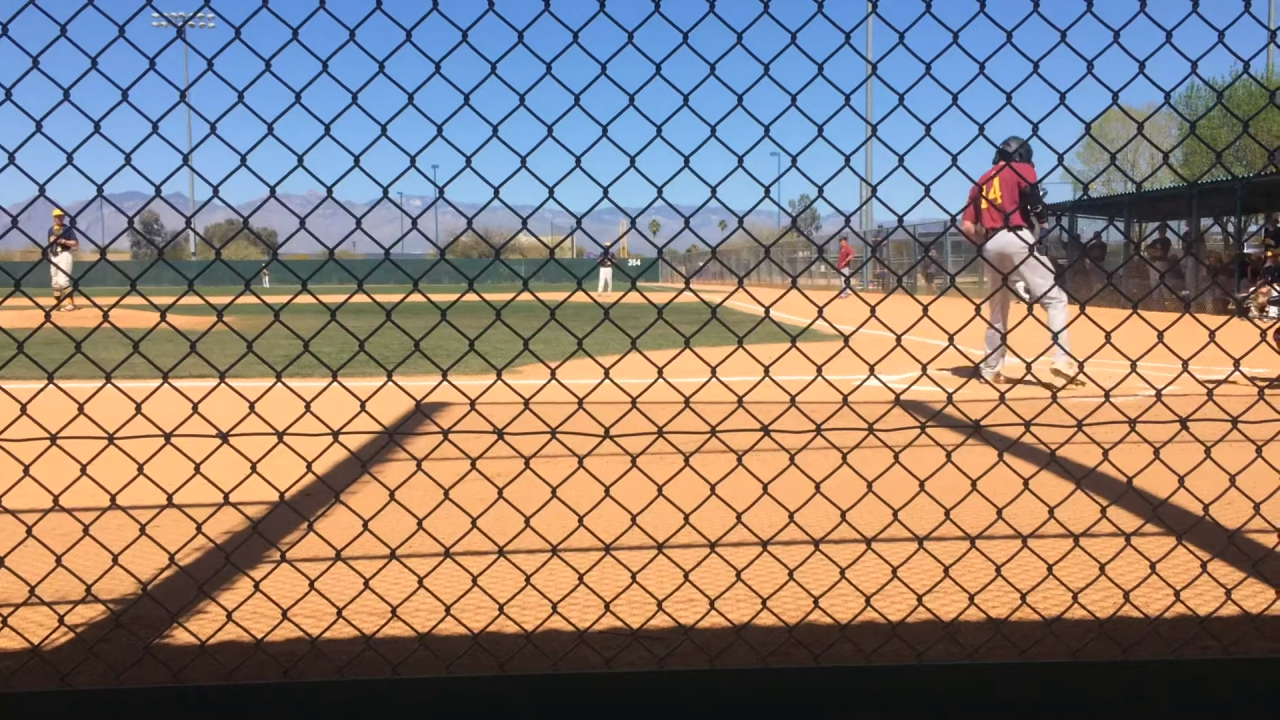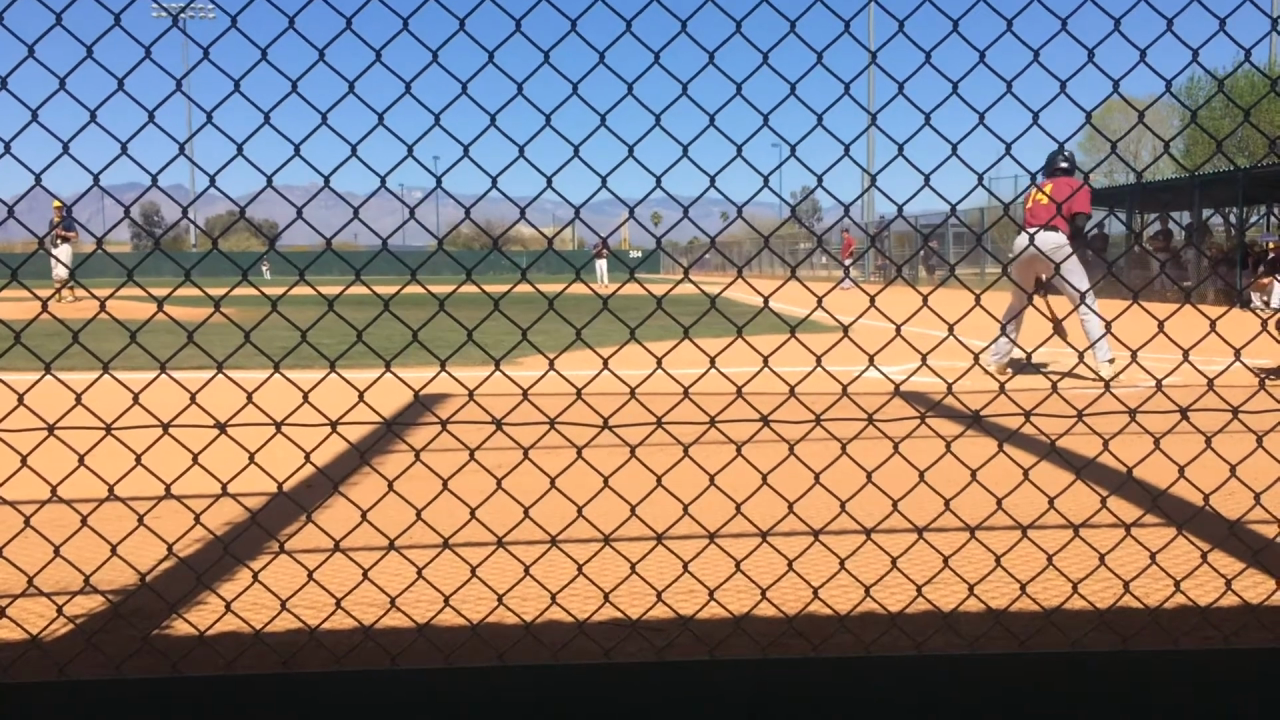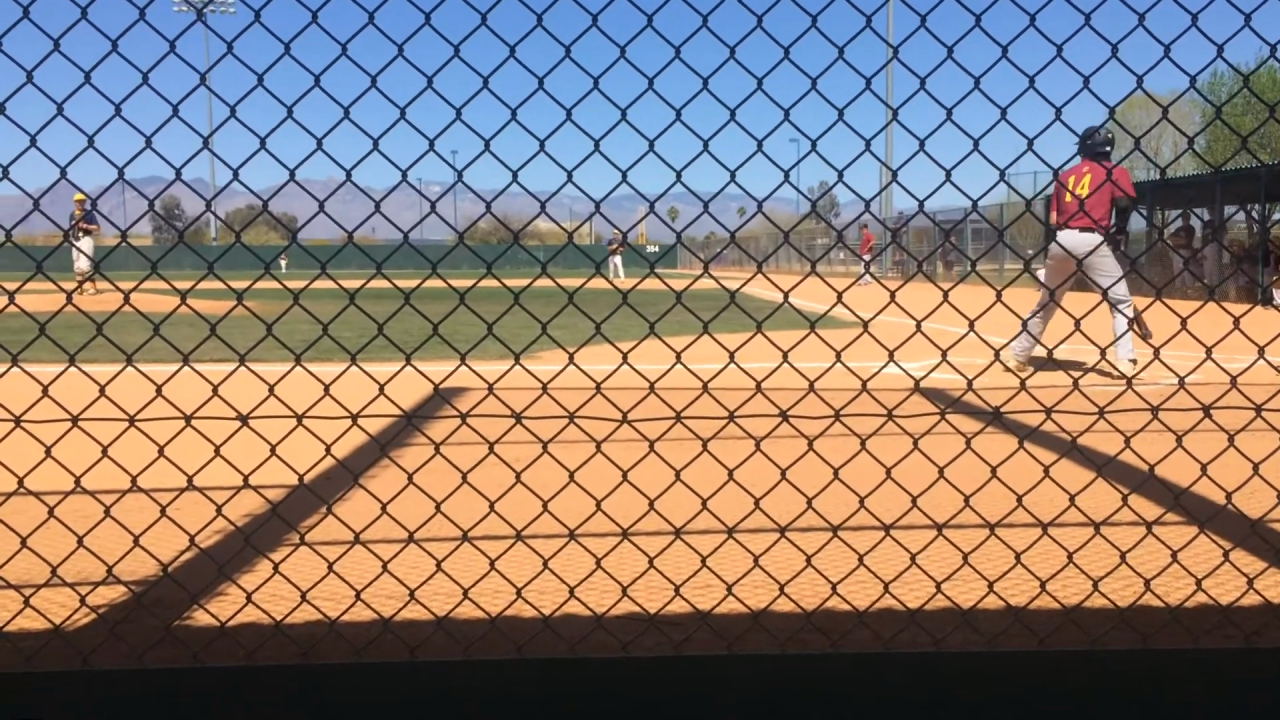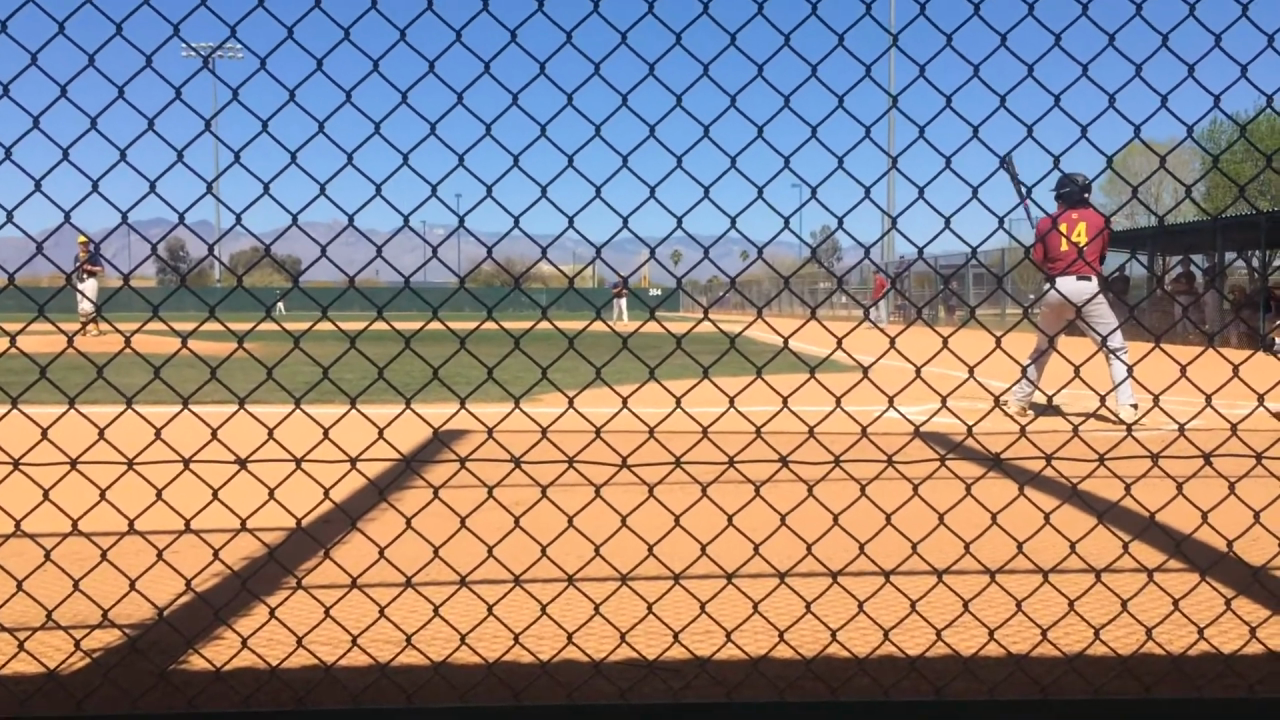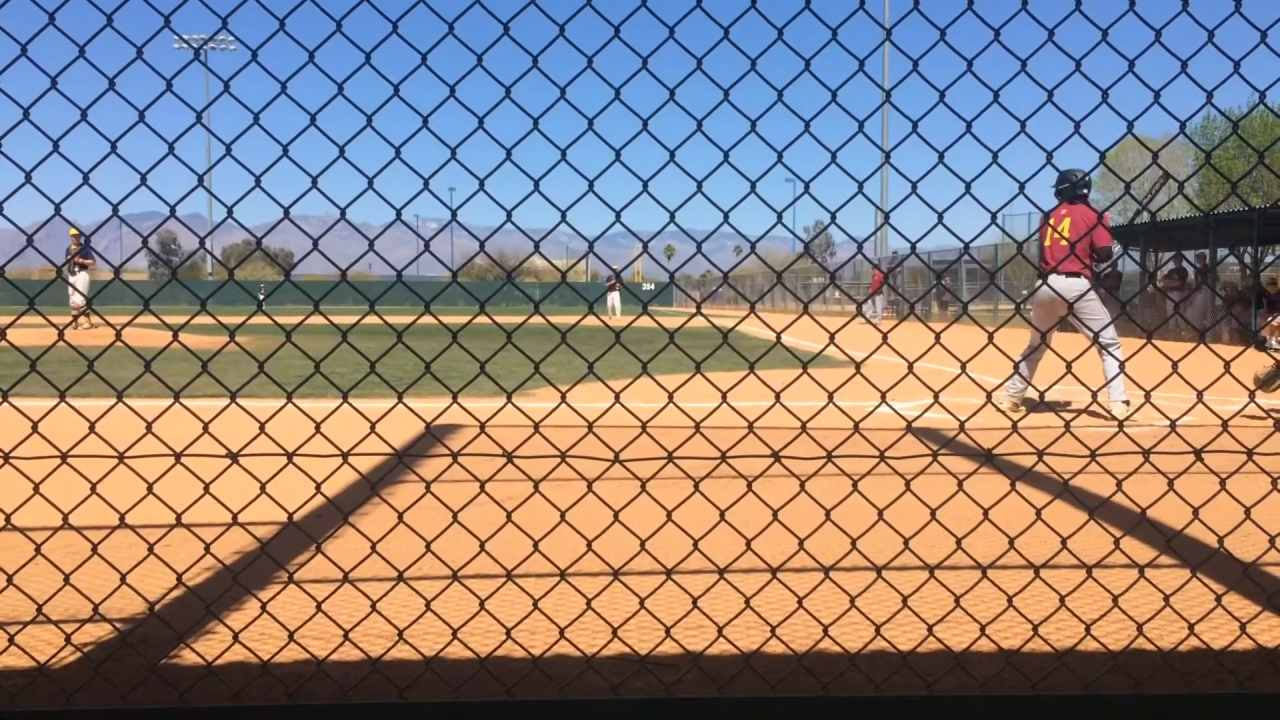
dt=1s
person 1, frame 1
left shoulder: (981, 182)
right shoulder: (1021, 169)
left elbow: (967, 225)
right elbow: (1030, 191)
right wrist: (1042, 222)
left hip: (991, 246)
right hip: (1017, 240)
left knee: (997, 312)
right knee: (1055, 299)
left ankle: (991, 369)
right ankle: (1061, 358)
person 1, frame 2
left shoulder: (1034, 189)
right shoulder: (1077, 185)
right elbow: (1080, 223)
left wrist: (1036, 273)
right wrist: (1069, 243)
left hip: (1022, 242)
right hip: (1053, 241)
left knee: (1018, 303)
right knee: (1085, 301)
left ankle: (997, 361)
right ankle: (1104, 363)
person 1, frame 3
left shoulder: (1065, 175)
right shoulder: (1116, 172)
left elbow: (1053, 220)
right elbow: (1124, 203)
right wrist: (1118, 231)
left hip: (1061, 241)
right hip: (1092, 241)
left knee: (1046, 303)
right knee: (1121, 302)
left ankle: (1018, 357)
right ankle: (1125, 361)
person 1, frame 4
left shoulder: (1046, 222)
right shoulder: (1099, 220)
left elbow: (1039, 263)
left hip: (1055, 289)
right hip: (1087, 288)
left knee: (1042, 348)
right knee: (1116, 348)
left ankle: (1017, 402)
right ankle: (1126, 407)
person 1, frame 5
left shoulder: (1048, 217)
right shoulder: (1092, 215)
right elbow: (1104, 252)
right wrist: (1109, 253)
left hip: (1045, 286)
right hip: (1076, 285)
left knee: (1036, 345)
right knee: (1109, 344)
left ankle: (1010, 398)
right ankle: (1118, 403)
